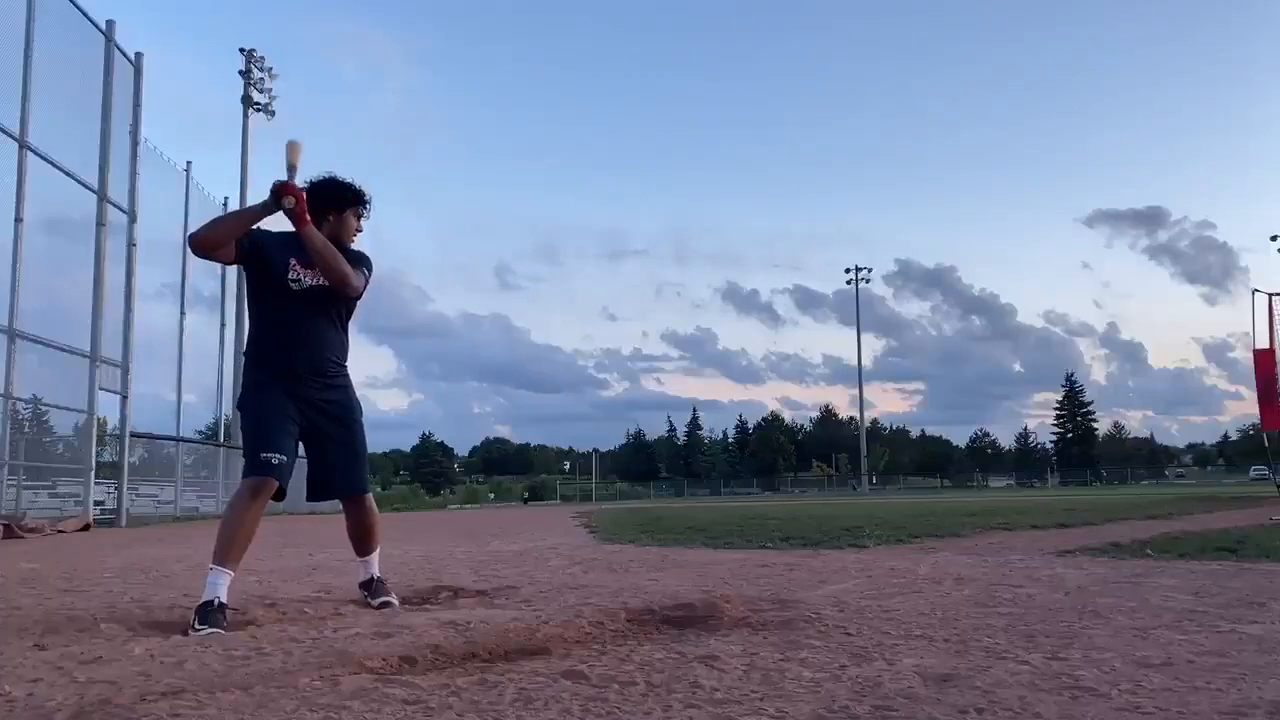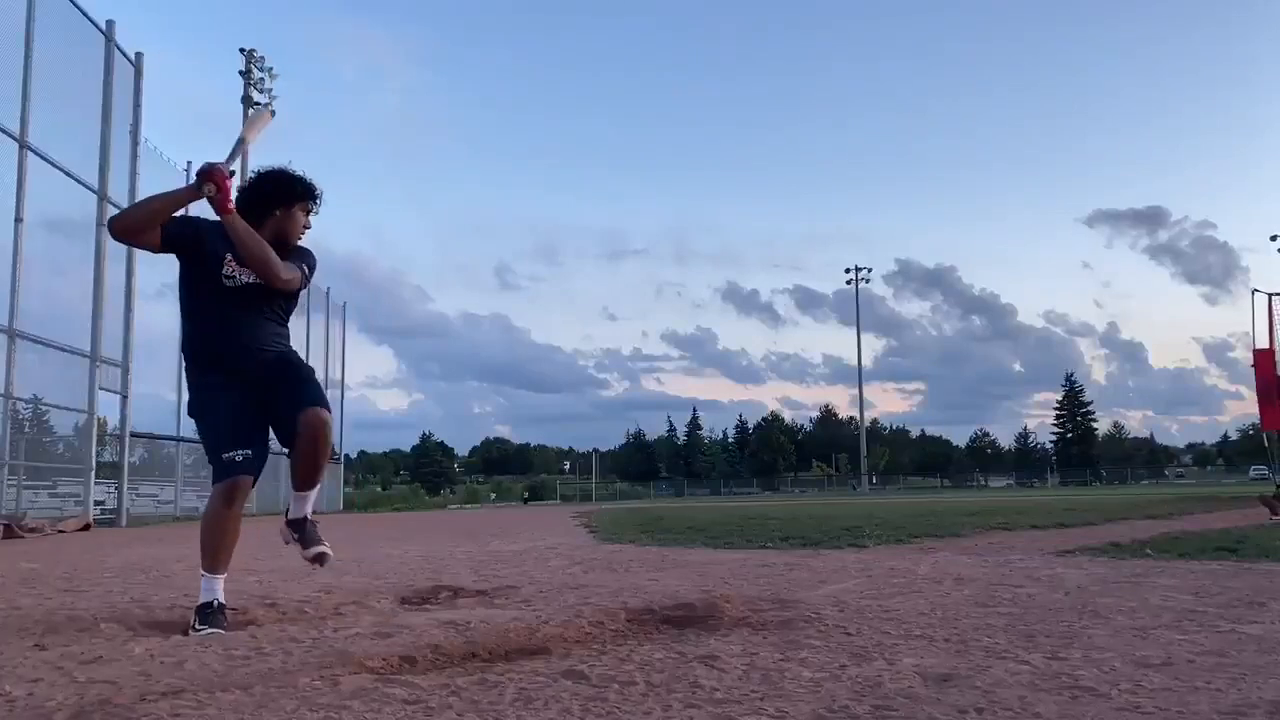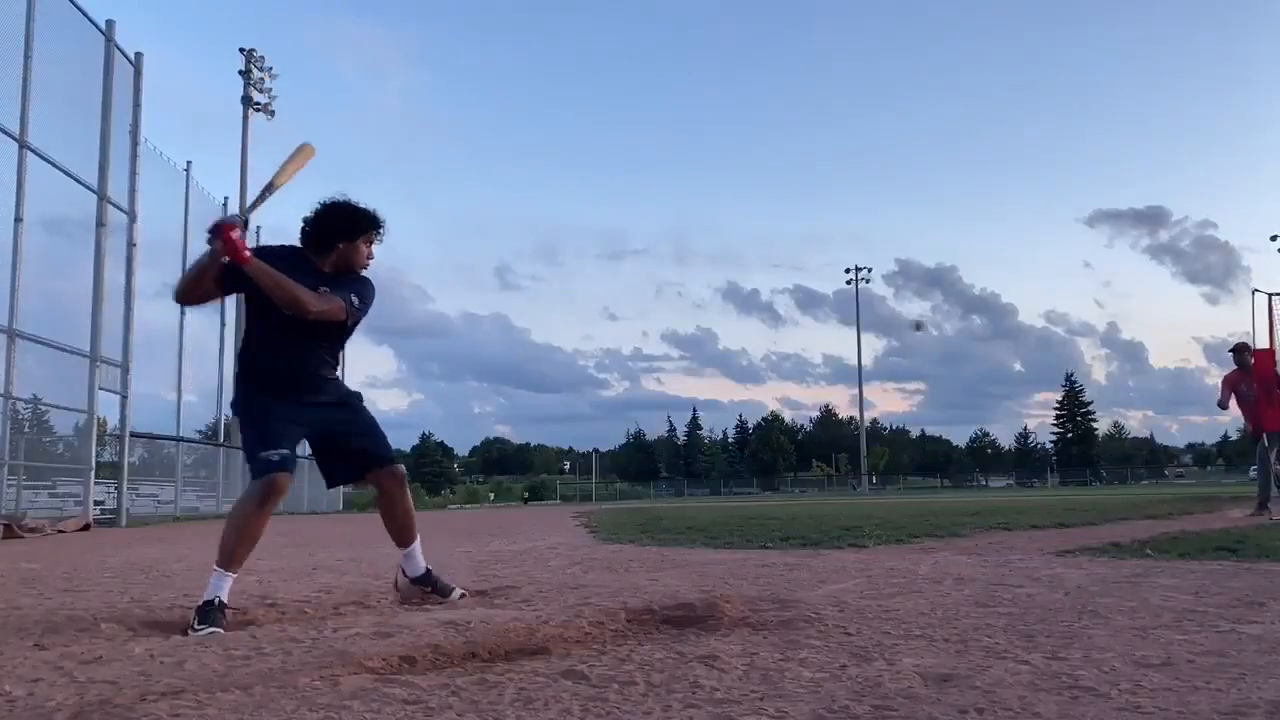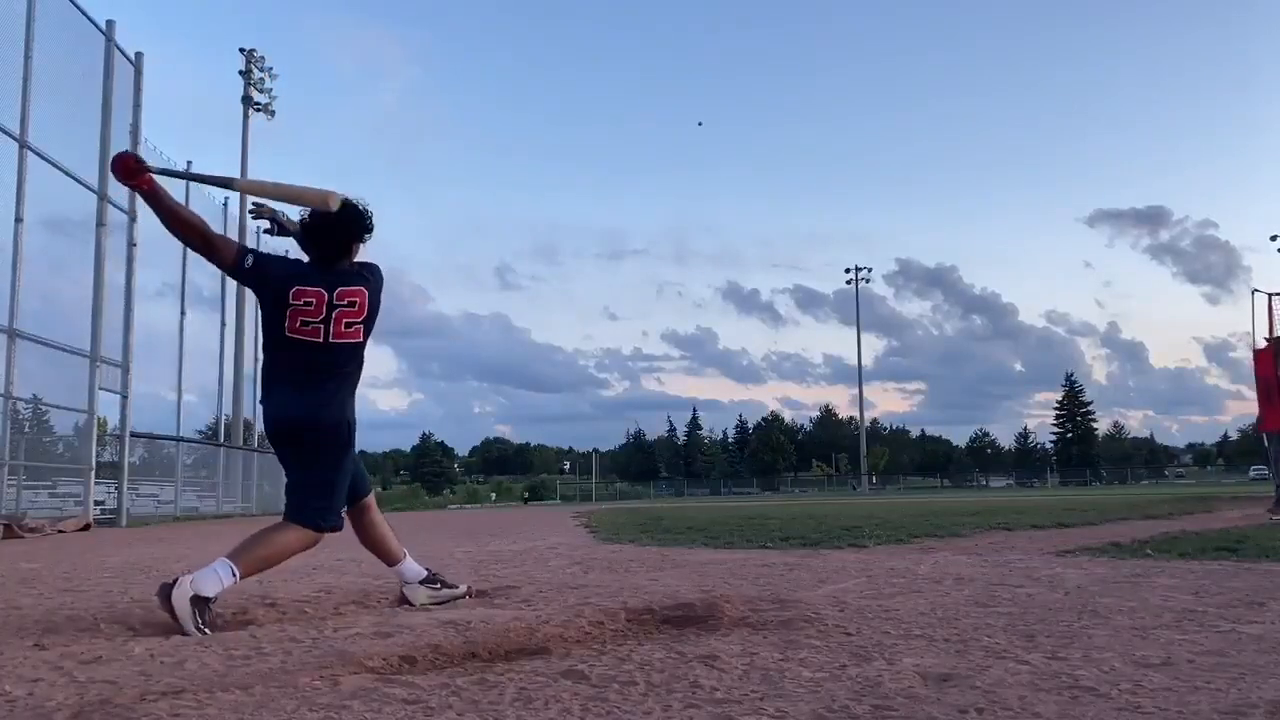
dt=0.7s
person 1, frame 1
left shoulder: (356, 261)
right shoulder: (268, 246)
left elbow: (348, 285)
right elbow: (200, 242)
left wrist: (303, 223)
right wrist: (267, 207)
left hip: (331, 389)
right hip: (271, 386)
left knee: (356, 490)
right knee: (260, 481)
left ankle: (370, 577)
right ankle: (214, 597)
person 1, frame 2
left shoulder: (301, 258)
right shoulder: (201, 235)
left elbow: (277, 275)
right elbow: (121, 227)
left wrist: (226, 208)
right wrist: (195, 191)
left hip: (274, 366)
right hip: (216, 378)
left knee: (316, 421)
right knee: (235, 480)
left ankle: (299, 516)
right ankle: (211, 599)
person 1, frame 3
left shoulder: (358, 288)
right shoulder: (270, 261)
left elbow: (310, 306)
right elbow: (185, 295)
left wrist: (242, 257)
right wrist: (221, 252)
left hip: (327, 397)
right hip: (268, 398)
left knee: (391, 475)
right knee: (272, 484)
left ankle: (415, 573)
right ankle: (215, 597)
person 1, frame 4
left shoulder: (279, 274)
right shoulder: (370, 280)
left elbow: (205, 240)
left wrist: (144, 185)
right wrist: (288, 223)
left hip: (282, 416)
right hip: (328, 420)
left knee: (361, 500)
right knee: (308, 524)
left ankle: (417, 580)
right ankle: (198, 586)
